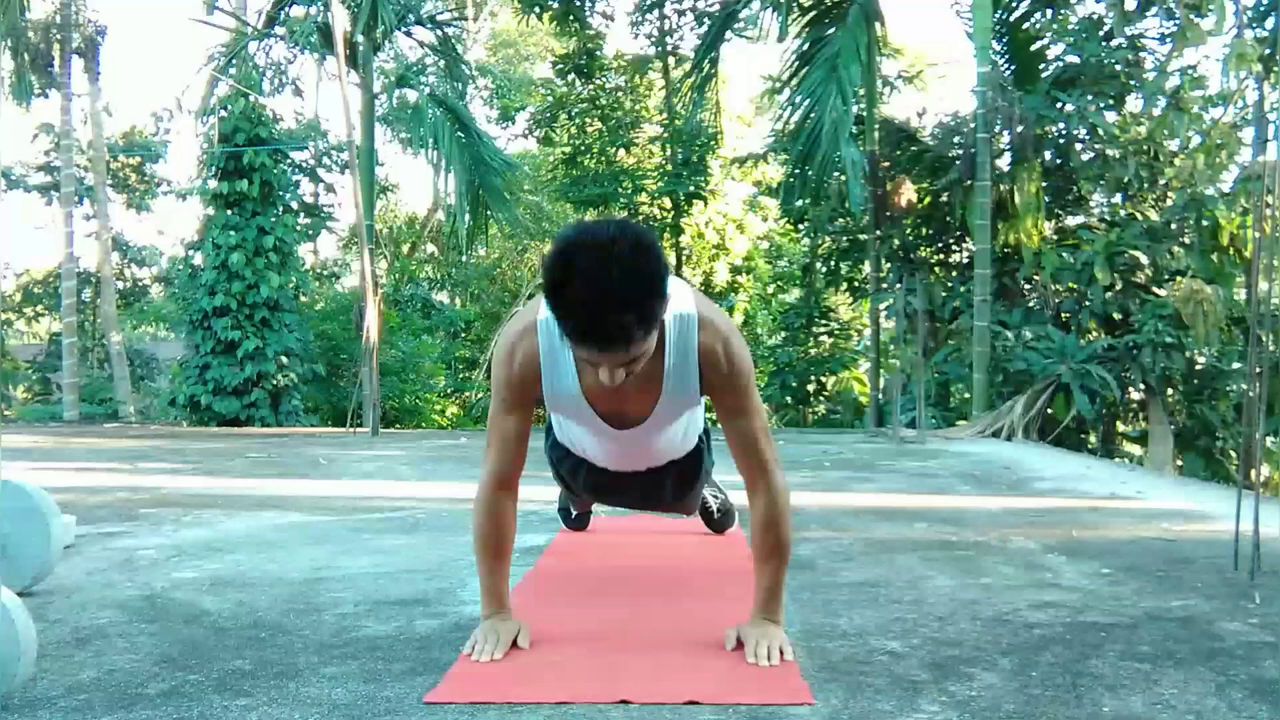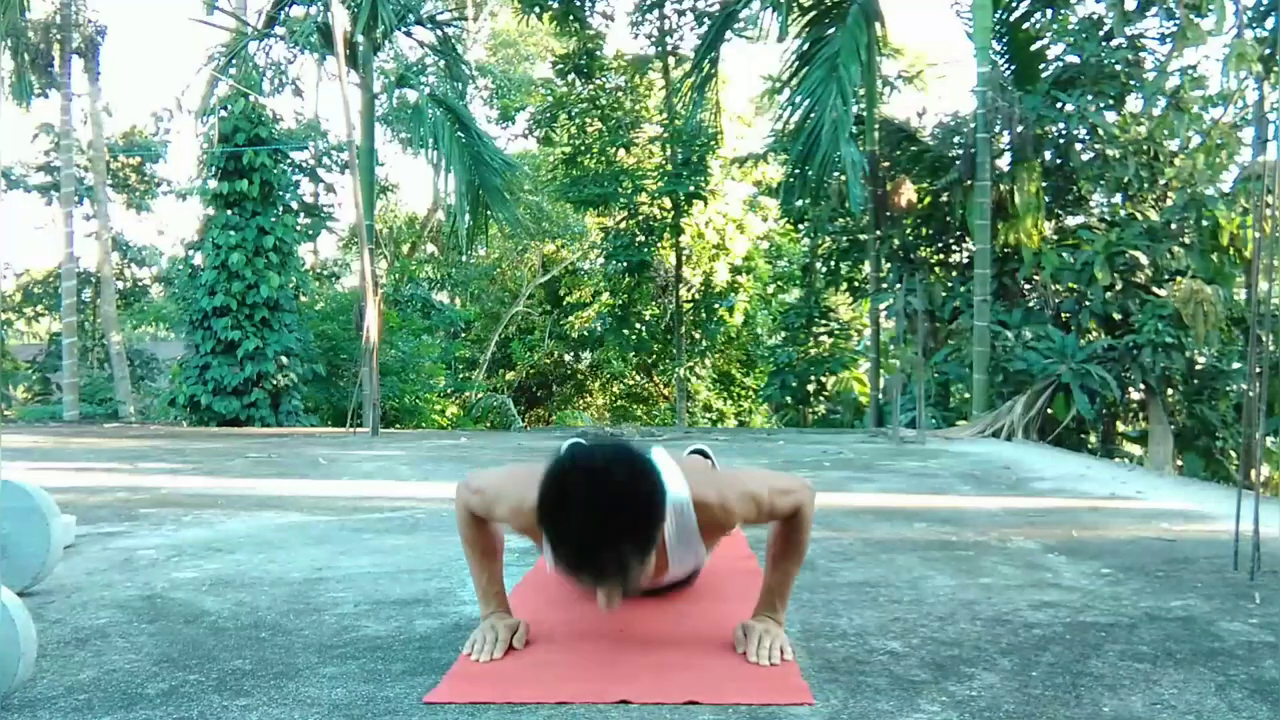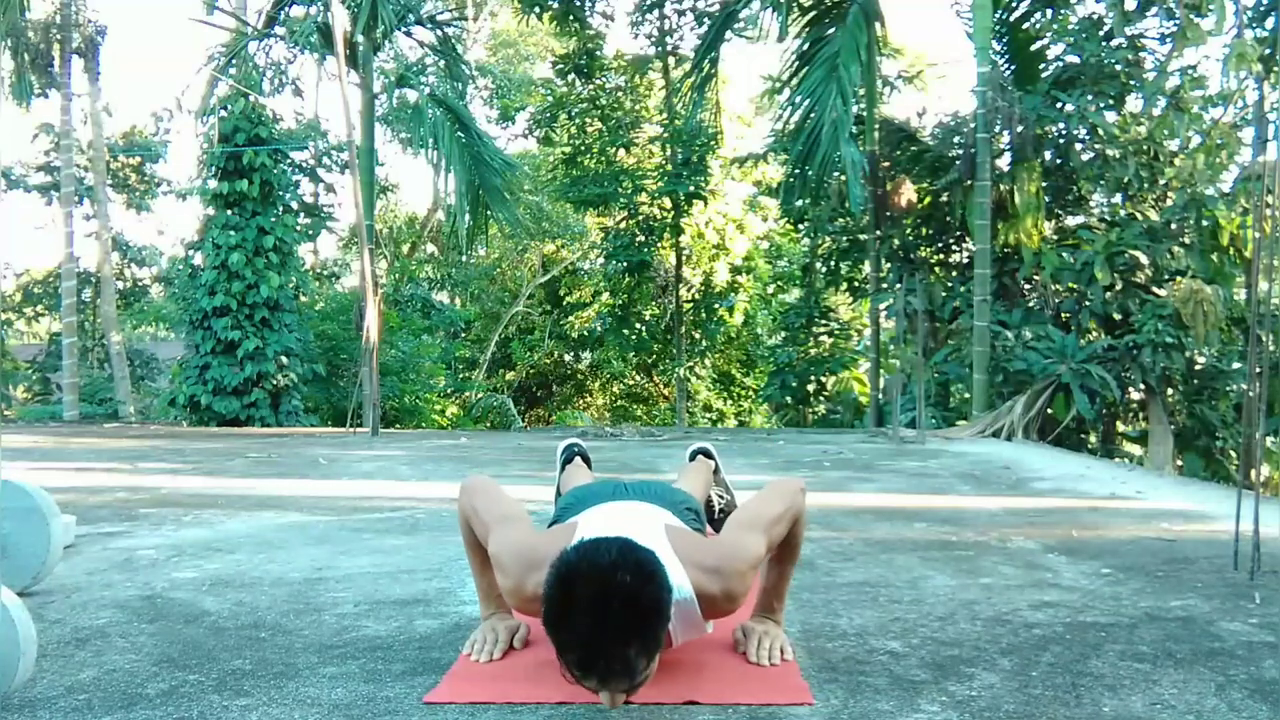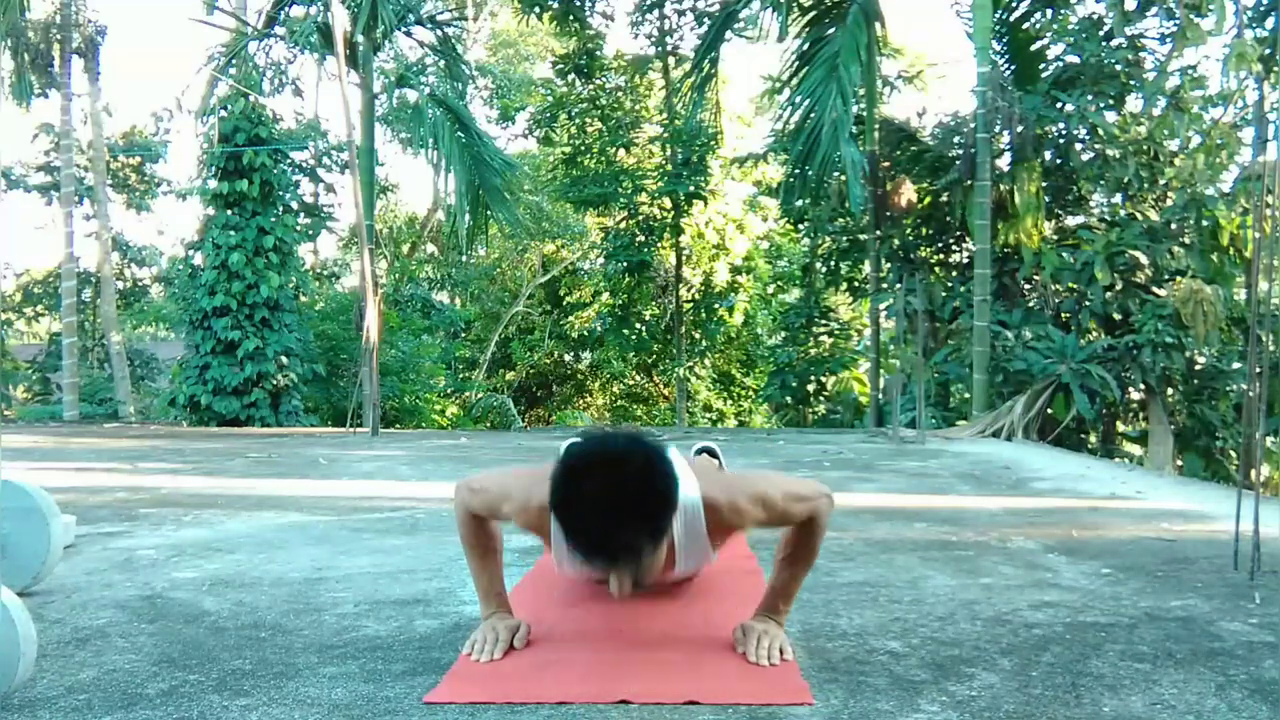
dt=0.5s
person 1, frame 1
left shoulder: (711, 337)
right shoulder: (524, 342)
left elbow: (764, 480)
right elbow: (499, 483)
left wrist: (767, 617)
right wrist: (495, 613)
left hip: (675, 462)
right hip: (580, 458)
left knee: (692, 502)
right knee: (577, 504)
left ankle: (707, 494)
right ankle: (576, 501)
person 1, frame 2
left shoulder: (711, 501)
right shoulder: (527, 502)
left elbow: (801, 498)
right elbow: (468, 496)
left wrist: (769, 617)
right wrist: (494, 612)
left ankle: (699, 462)
right ankle: (573, 457)
person 1, frame 3
left shoulder: (718, 582)
right shoulder: (527, 580)
left elbow: (791, 492)
right elbow: (474, 490)
left wrist: (769, 616)
right wrist: (494, 612)
left hip: (668, 512)
right hip: (584, 508)
left ankle: (703, 464)
right ankle: (574, 461)
person 1, frame 4
left shoulder: (719, 503)
right shoulder: (538, 502)
left elbow: (820, 501)
right elbow: (467, 495)
left wrist: (771, 616)
right wrist: (495, 612)
left ankle: (707, 461)
right ankle: (577, 456)
